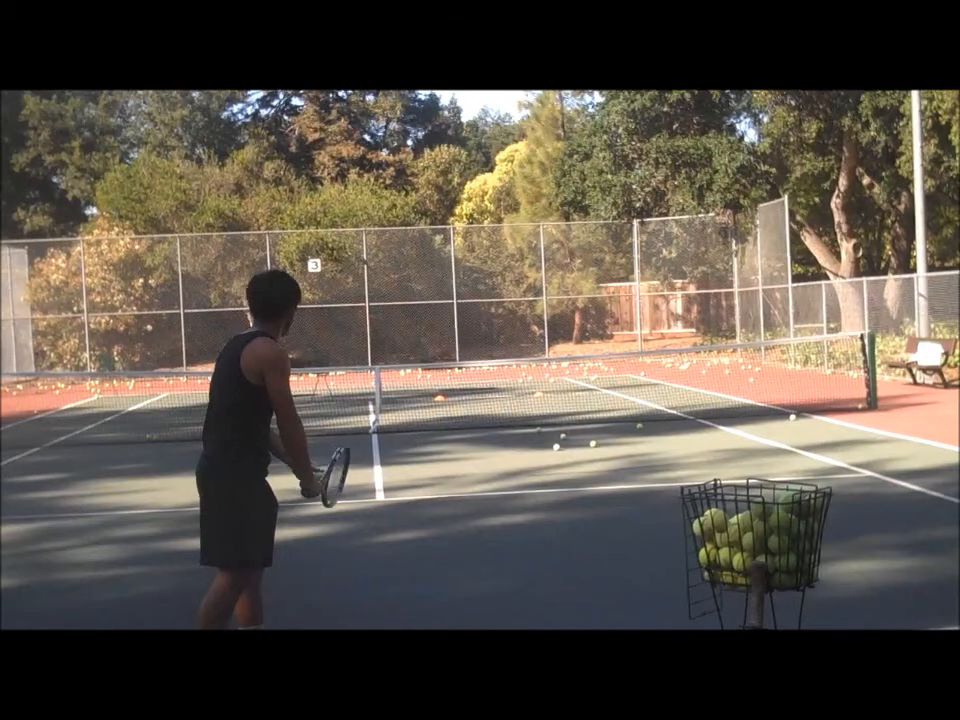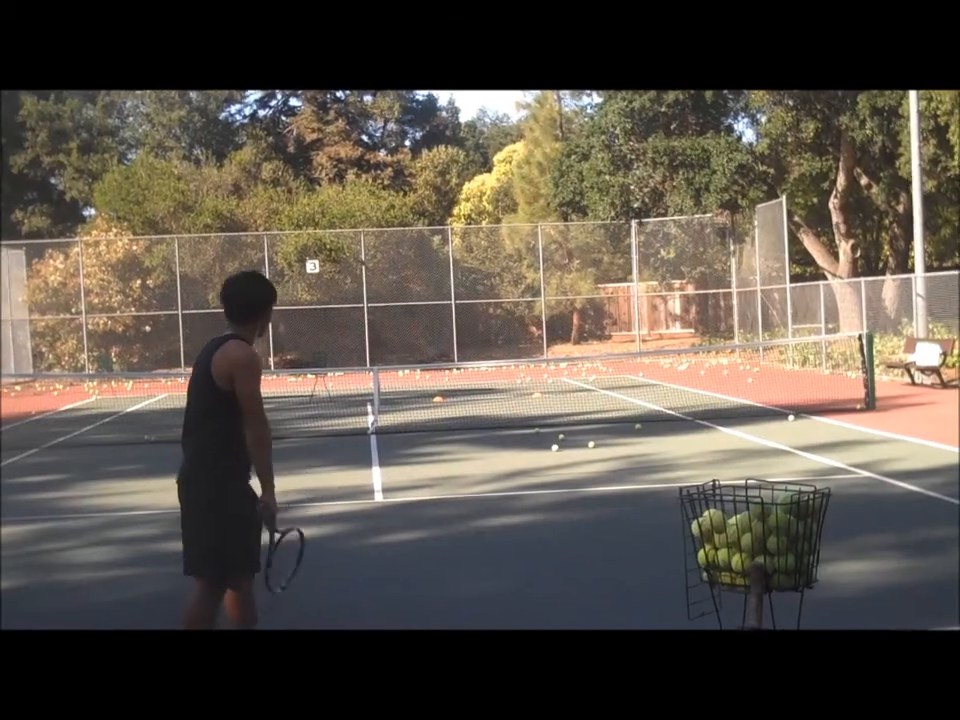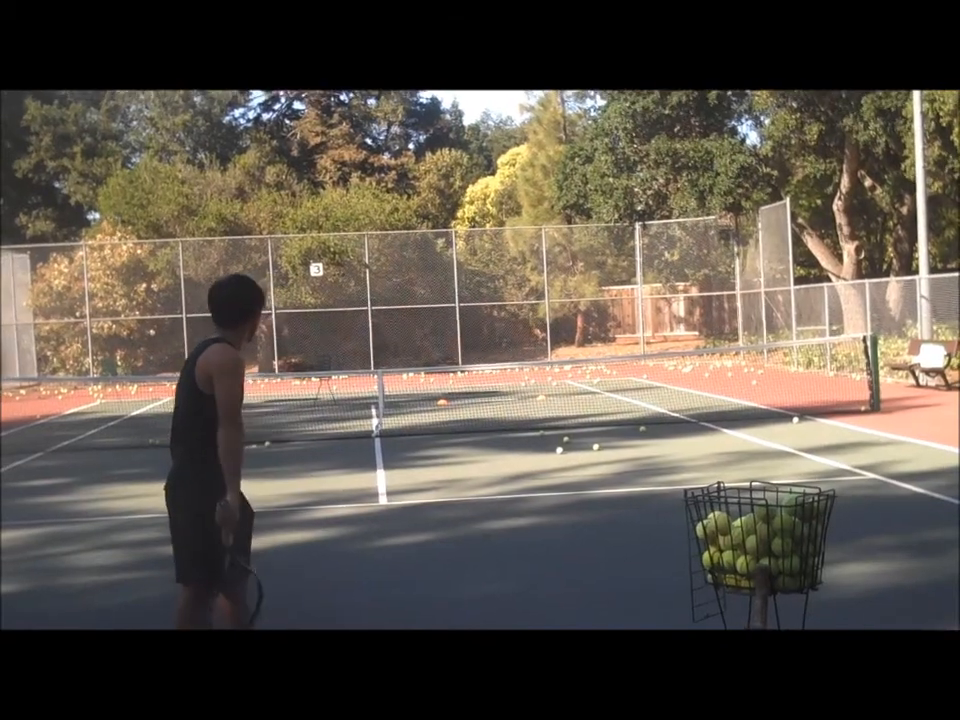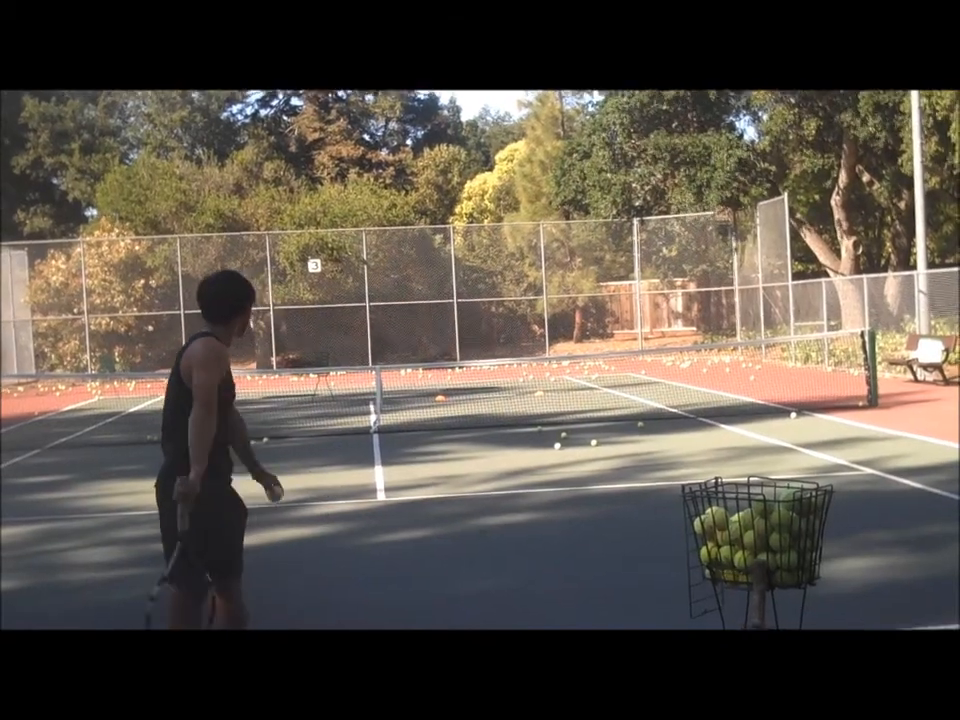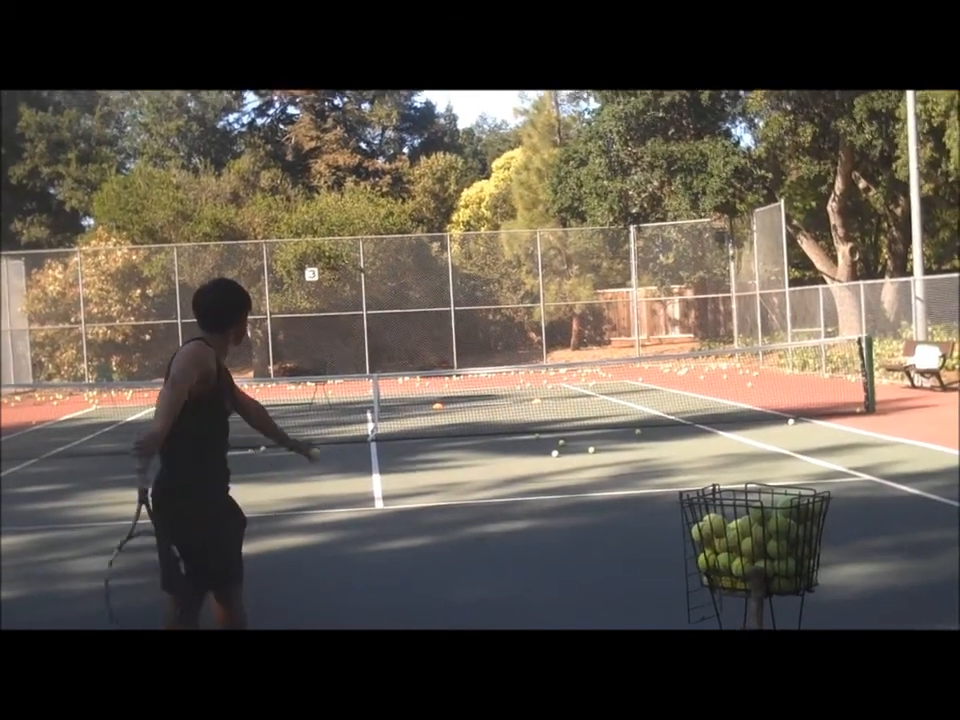
dt=0.3s
person 1, frame 1
left shoulder: (238, 347)
right shoulder: (269, 353)
right elbow: (288, 422)
left wrist: (296, 467)
right wrist: (307, 477)
left hip: (227, 470)
right hip: (234, 476)
left knee: (250, 567)
right knee: (234, 572)
person 1, frame 2
left shoulder: (217, 350)
right shoulder: (242, 355)
right elbow: (255, 427)
left wrist: (250, 490)
right wrist: (268, 493)
left hip: (212, 478)
right hip: (215, 483)
left knee: (240, 572)
right knee: (213, 581)
person 1, frame 3
left shoulder: (208, 354)
right shoulder: (226, 358)
right elbow: (229, 428)
left wrist: (229, 492)
right wrist: (232, 493)
left hip: (204, 486)
right hip: (201, 489)
left knee: (232, 577)
right knee: (202, 587)
person 1, frame 4
left shoulder: (209, 352)
right shoulder: (208, 350)
left elbow: (229, 419)
right elbow: (202, 413)
left wrist: (257, 471)
right wrist: (196, 473)
left hip: (211, 486)
right hip: (192, 490)
left knee: (227, 576)
right knee: (193, 587)
person 1, frame 5
left shoulder: (216, 366)
right shoulder: (197, 354)
left elbow: (249, 407)
right elbow: (174, 390)
left wrist: (289, 443)
right wrist: (157, 431)
left hip: (207, 493)
right hip: (185, 496)
left knee: (228, 585)
right knee: (189, 595)
